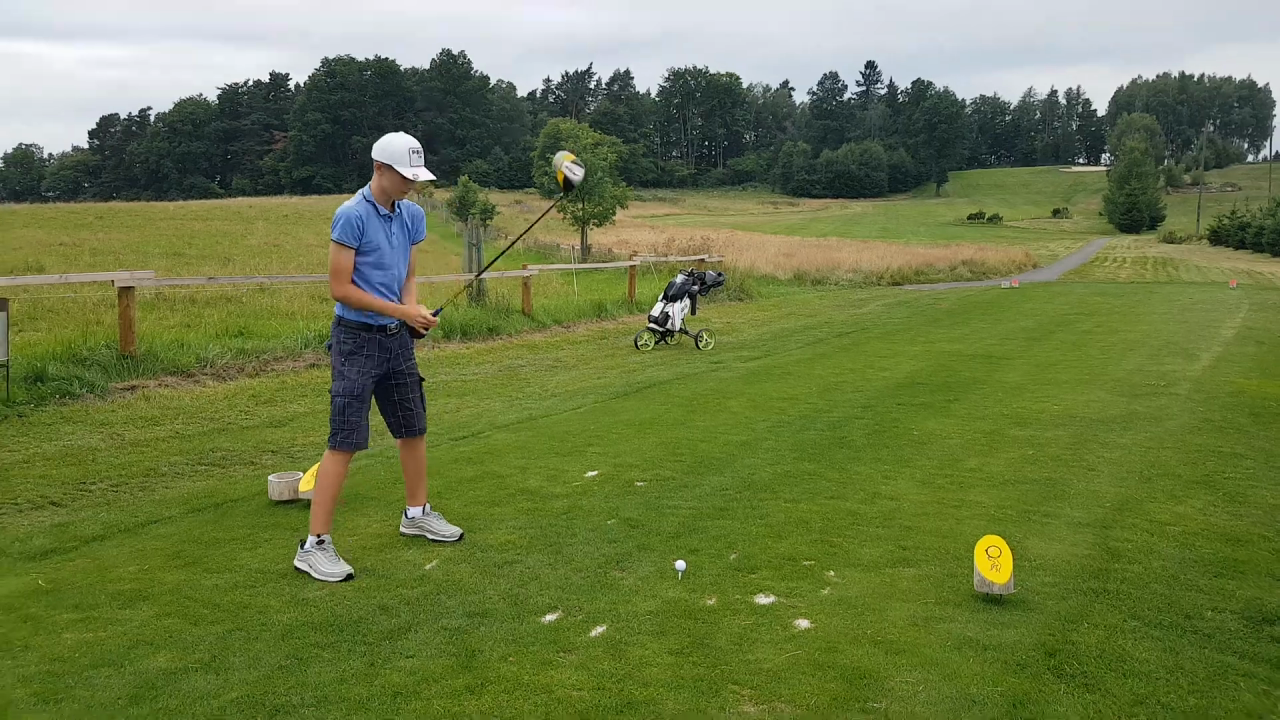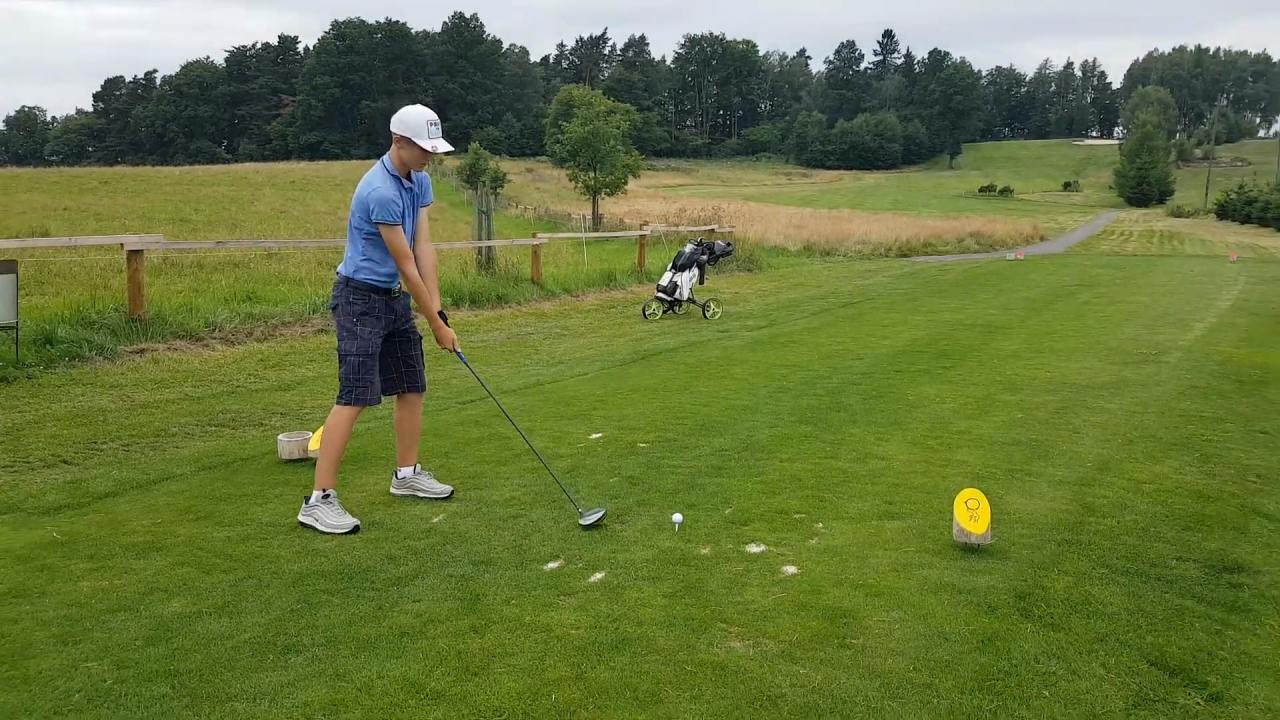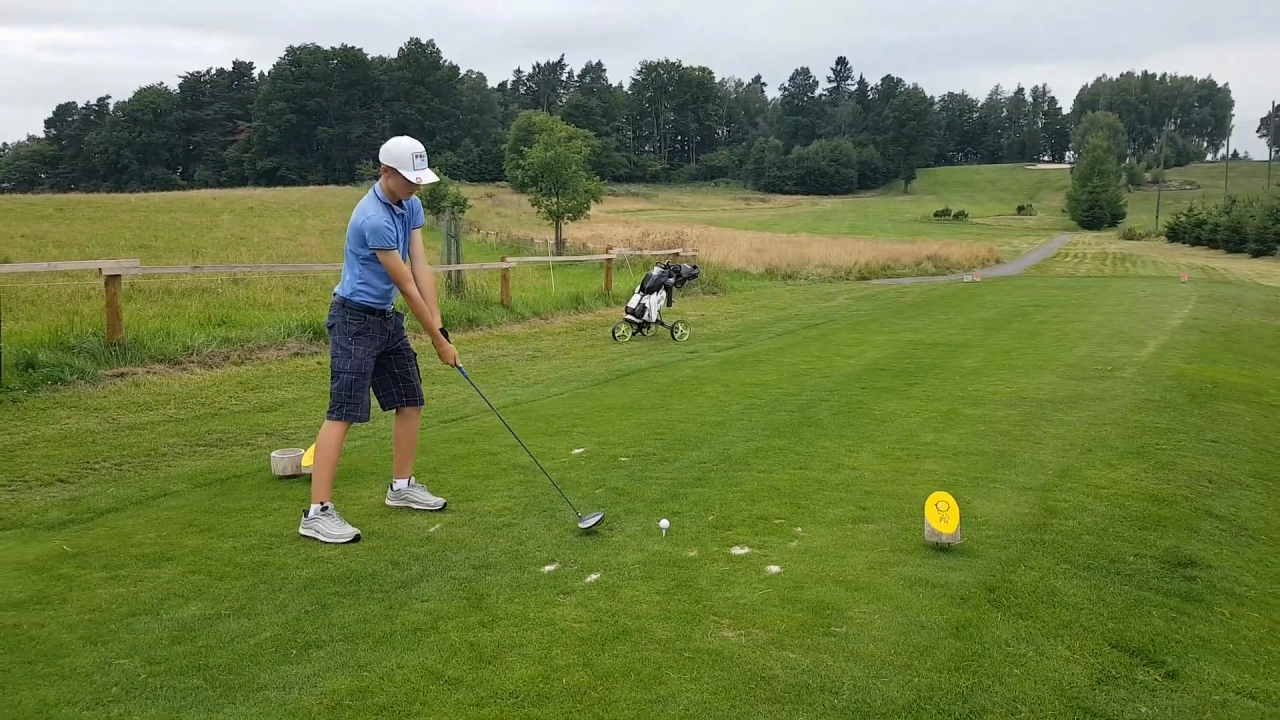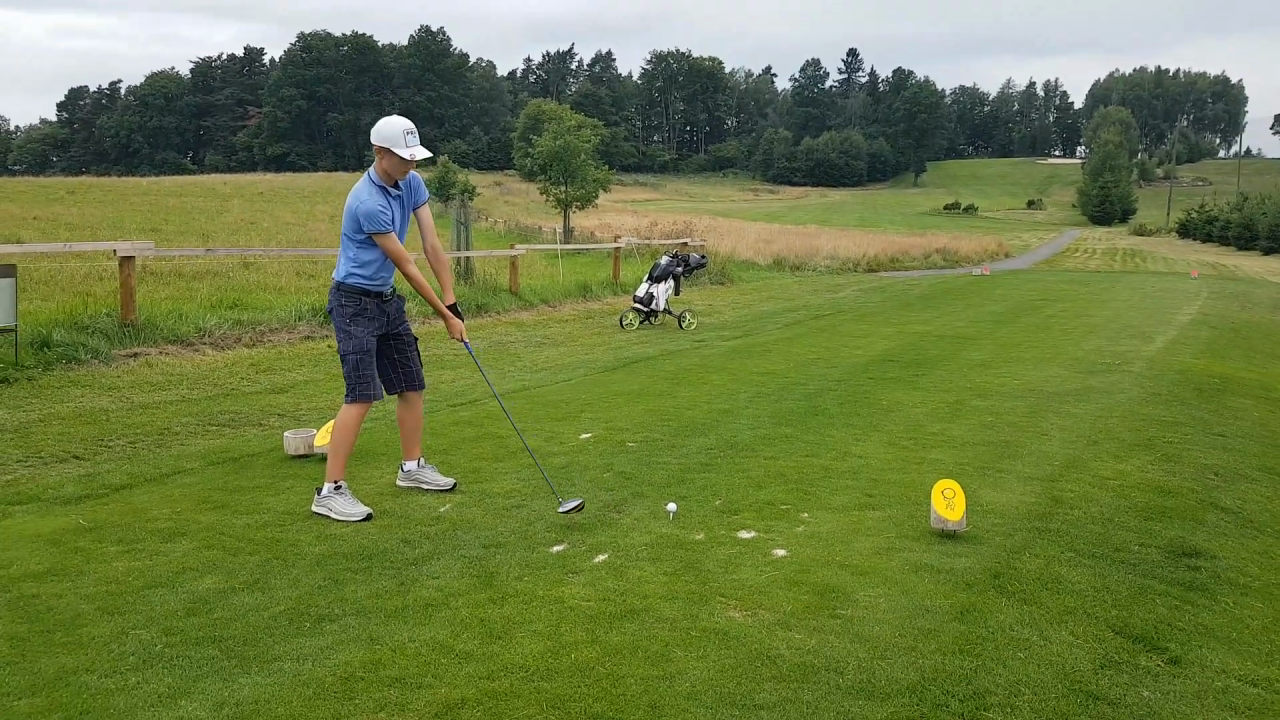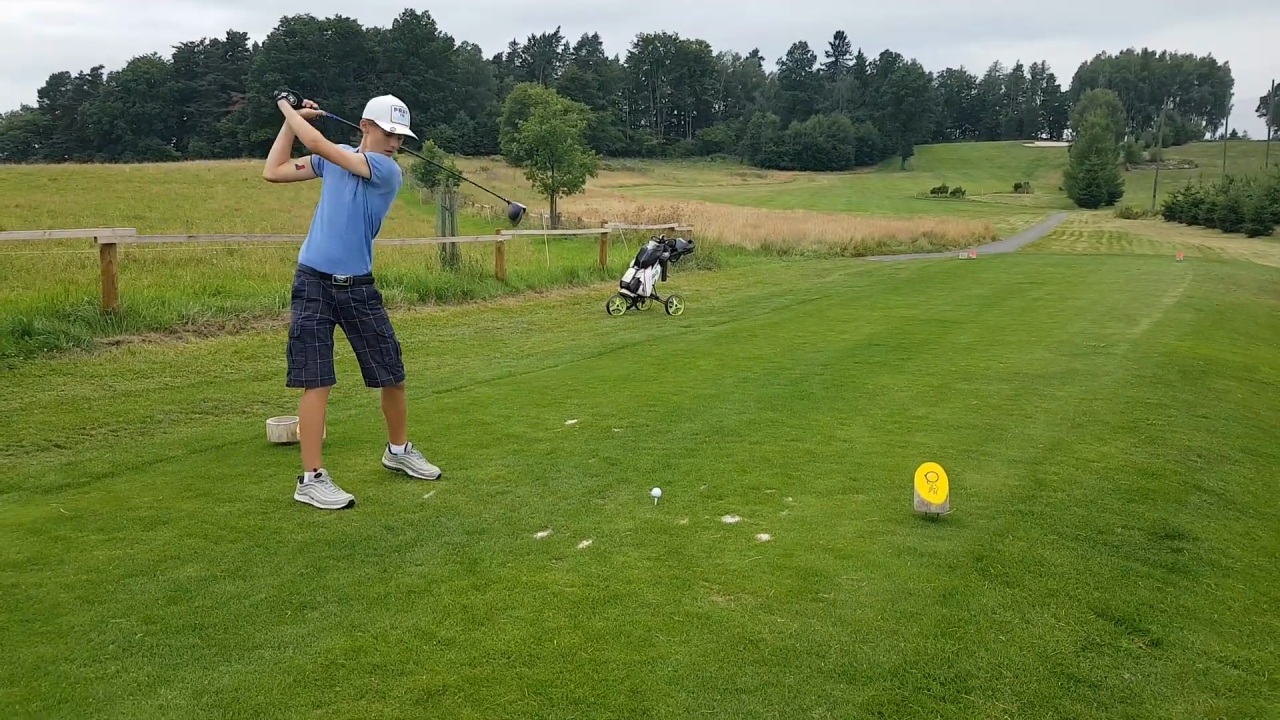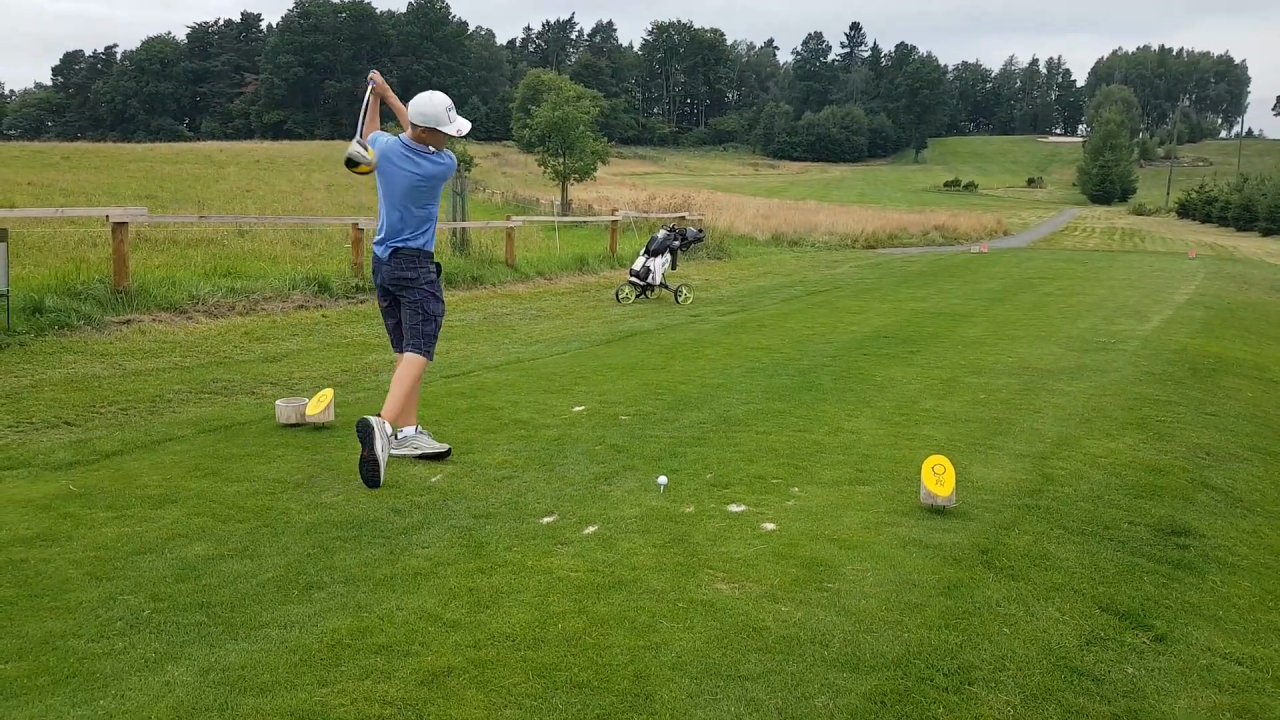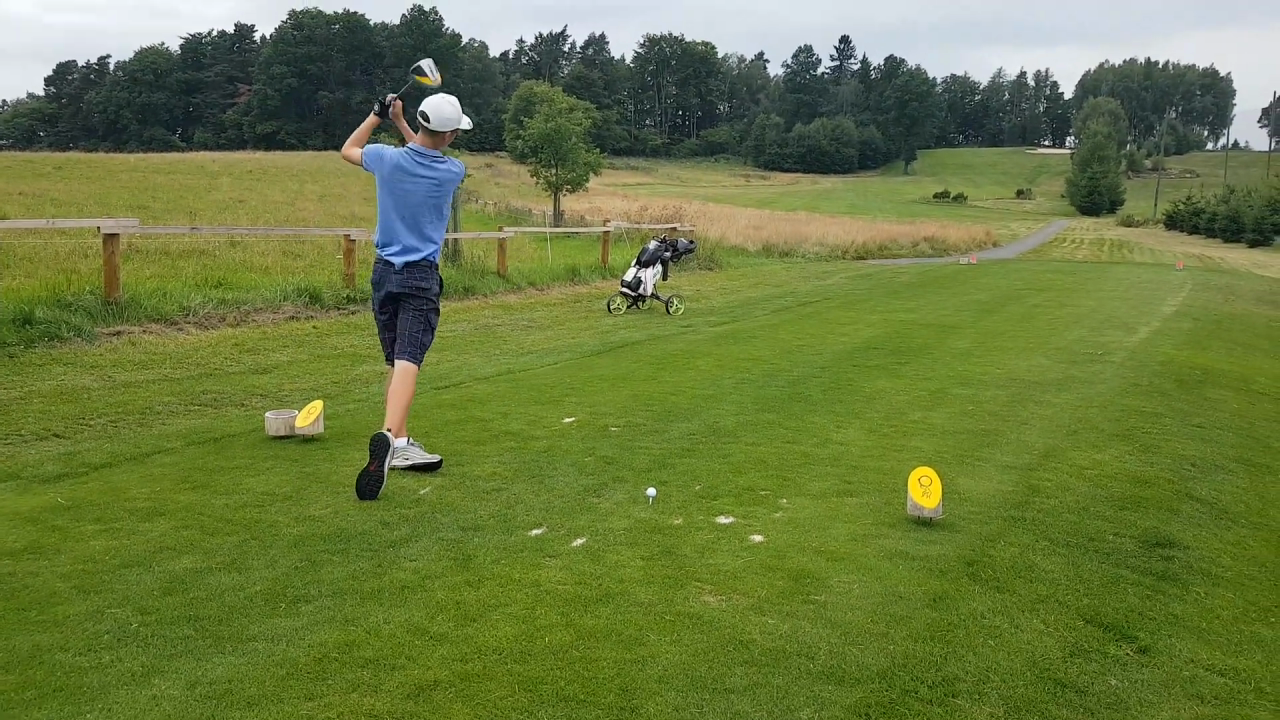
dt=0.7s
person 1, frame 1
left shoulder: (412, 215)
right shoulder: (351, 216)
right elbow: (340, 288)
left wrist: (414, 311)
right wrist: (401, 312)
left hip: (394, 338)
right hip: (356, 338)
left knee: (412, 429)
right knee: (345, 441)
left ankle: (416, 513)
right ankle: (314, 544)
person 1, frame 2
left shoulder: (420, 181)
right shoulder: (380, 191)
left elbow: (424, 247)
right elbow: (406, 265)
left wrist: (438, 309)
right wrist: (437, 325)
left hip: (392, 297)
right hip: (360, 298)
left knee: (412, 387)
right knee: (355, 396)
left ankle: (407, 474)
right ankle: (319, 499)
person 1, frame 3
left shoulder: (412, 205)
right shoulder: (373, 219)
left elbow: (421, 268)
right elbow: (406, 286)
left wrist: (439, 325)
right wrist: (438, 342)
left hip: (387, 317)
right hip: (355, 319)
left knee: (410, 402)
right knee: (344, 412)
left ankle: (402, 486)
right ankle: (317, 512)
person 1, frame 4
left shoulder: (413, 185)
right shoulder: (366, 202)
left elbow: (432, 245)
right elbow: (405, 266)
left wrist: (451, 300)
right wrist: (444, 315)
left hip: (389, 300)
right hip: (354, 302)
left knee: (412, 386)
right knee: (361, 395)
left ankle: (412, 467)
right ankle: (330, 491)
person 1, frame 5
left shoulder: (387, 170)
right shoulder: (337, 156)
left elbow: (319, 143)
right elbow: (273, 172)
left wrist: (290, 113)
right wrist: (292, 117)
left hip: (358, 287)
right hip: (313, 283)
left knee: (393, 378)
right knee: (317, 382)
left ankle: (398, 450)
right ankle: (311, 478)
person 1, frame 6
left shoulder: (384, 146)
right shoulder: (443, 164)
left elbow: (369, 132)
right elbow: (416, 130)
left wrist: (377, 93)
right wrist: (388, 92)
left hip: (383, 262)
right hip: (415, 267)
left knee: (409, 351)
right knee: (417, 354)
left ankle: (409, 432)
right ankle: (384, 425)
person 1, frame 7
left shoulder: (386, 159)
right shoulder: (453, 170)
left elbow: (348, 149)
left wrist: (378, 115)
right wrist: (400, 120)
left hip: (385, 272)
right hip: (422, 277)
left knee: (397, 360)
right knee: (407, 361)
left ankle: (401, 444)
right ankle: (389, 437)
